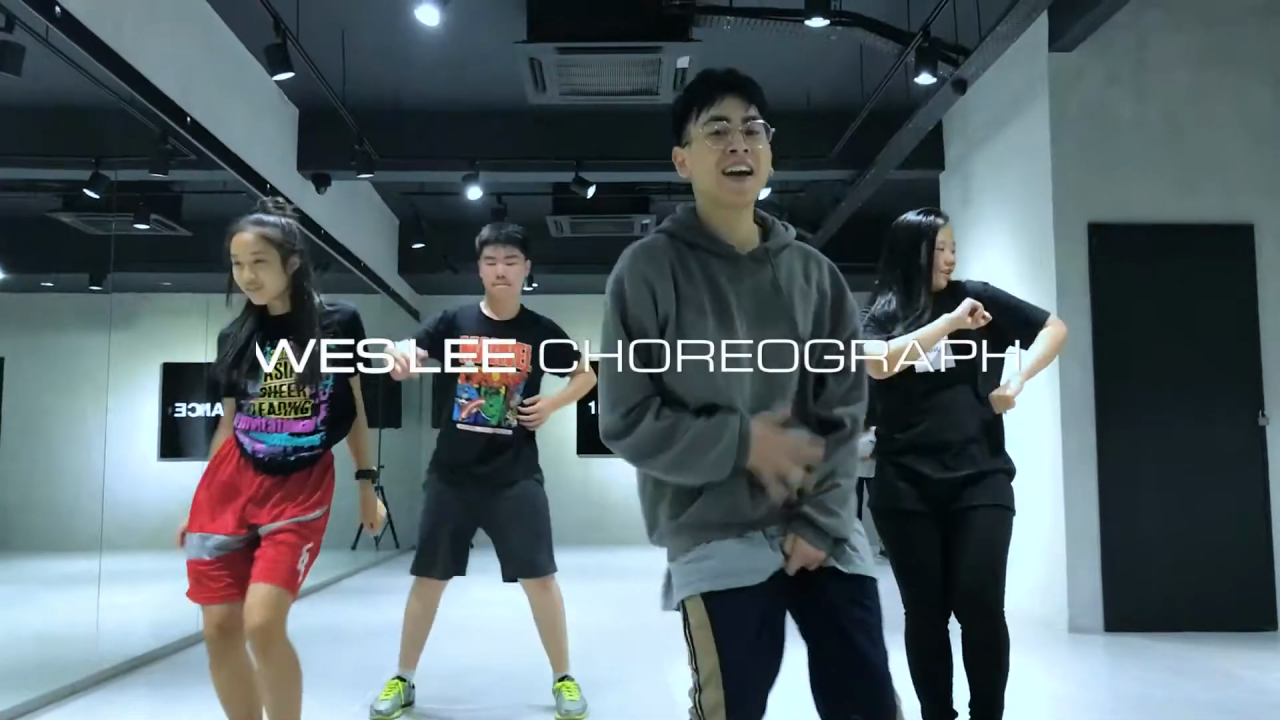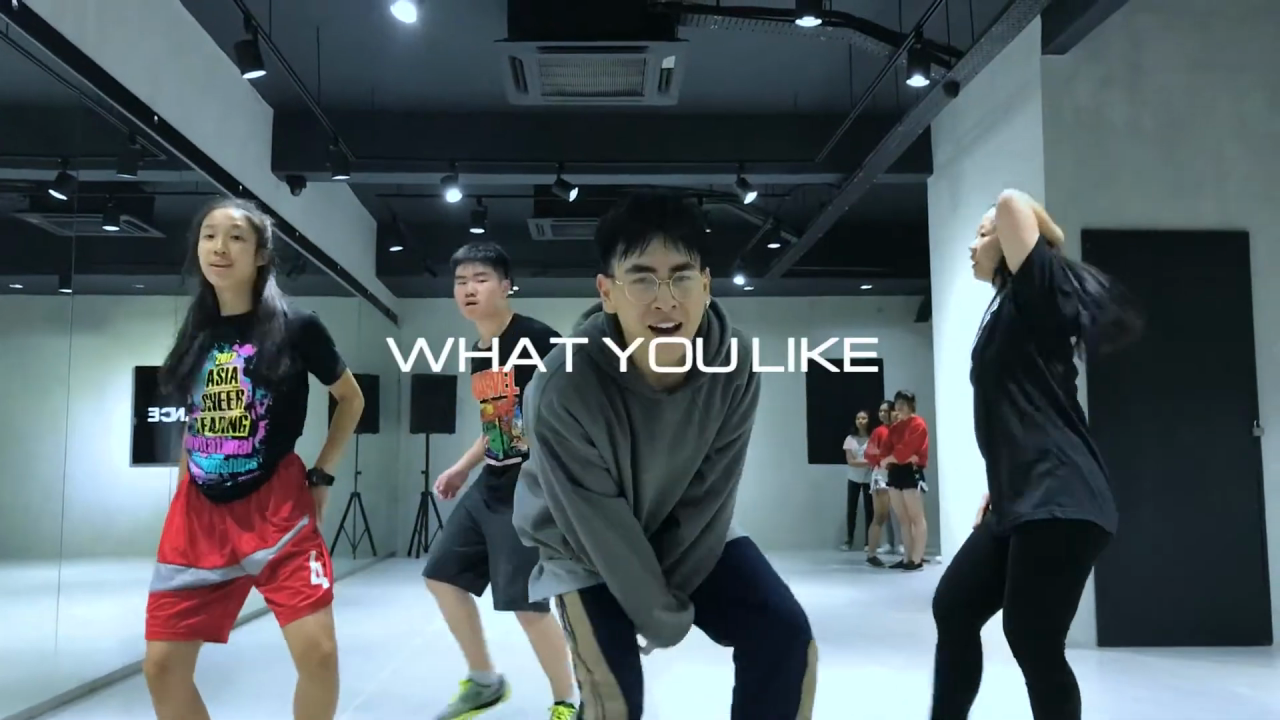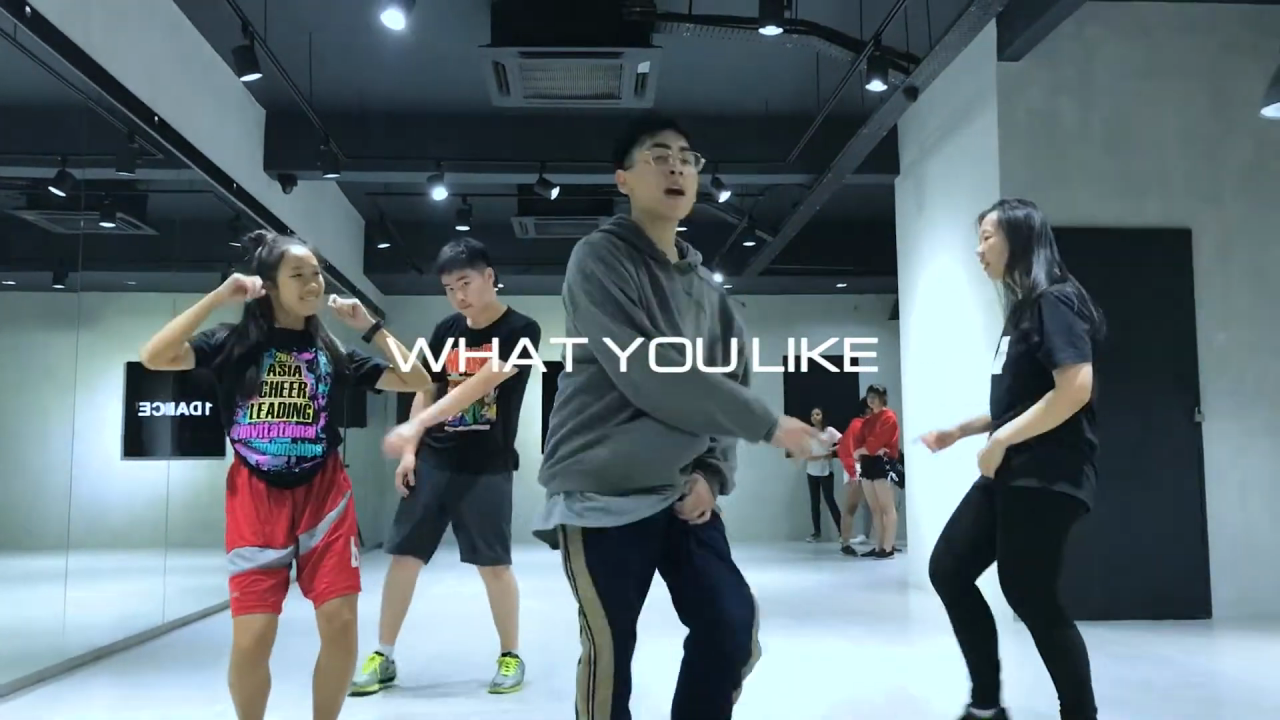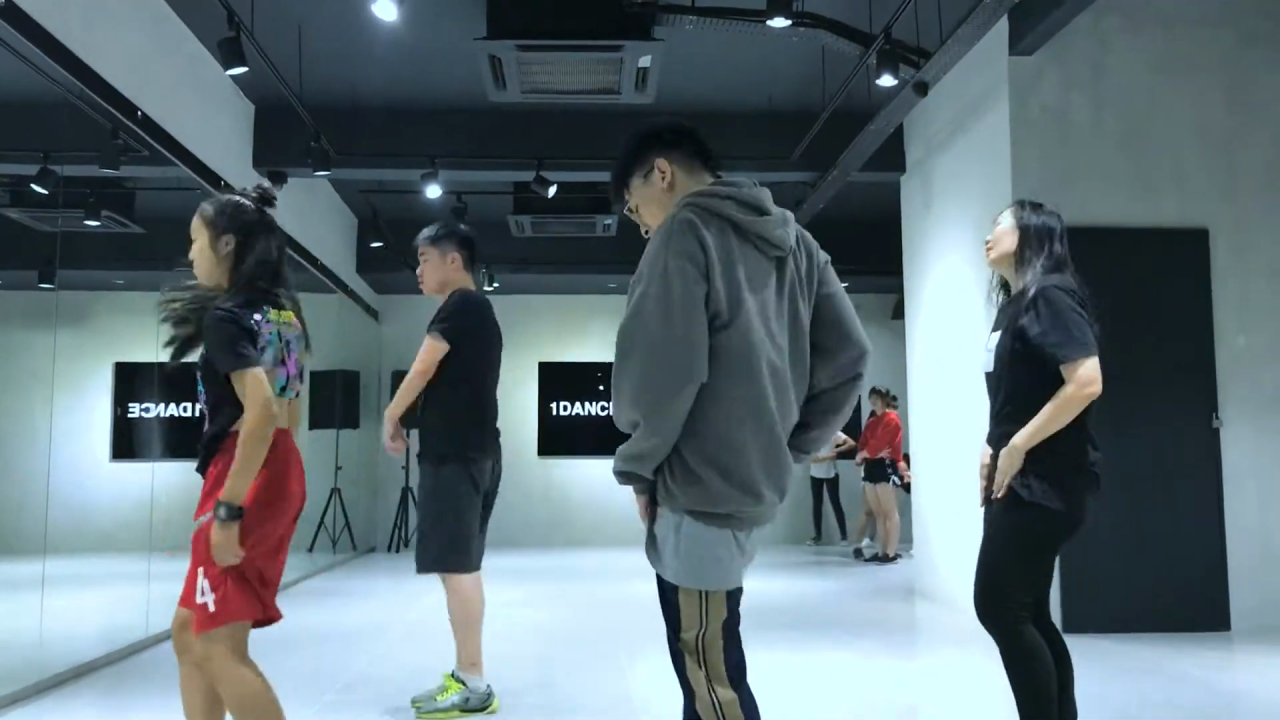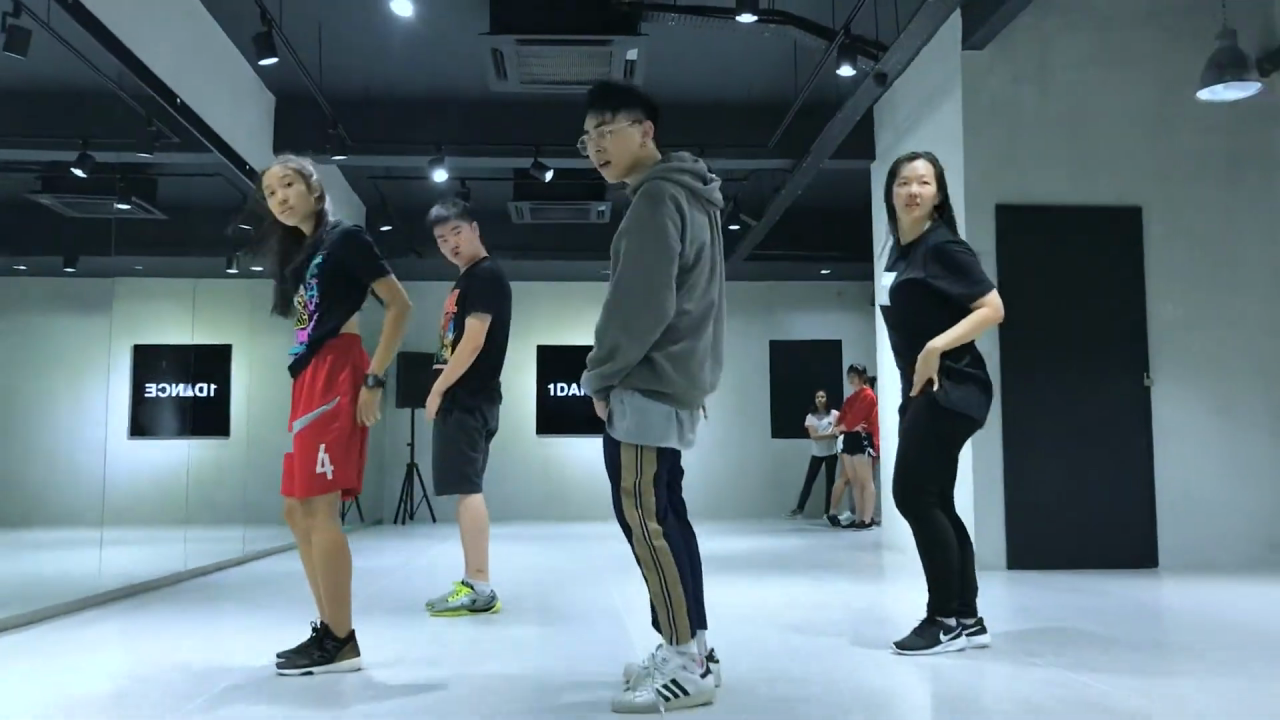
dt=1s
person 1, frame 1
left shoulder: (812, 271)
right shoulder: (649, 269)
left elbow: (841, 407)
right elbow: (626, 420)
left wrist: (820, 518)
right wrist: (737, 444)
left hip: (818, 529)
right hip: (716, 527)
person 1, frame 2
left shoulder: (734, 369)
right shoulder: (564, 388)
left elbow: (706, 502)
right elbow: (600, 525)
left wrist: (670, 599)
right wrist: (664, 619)
left hip: (689, 538)
right hip: (585, 552)
left knee: (785, 638)
person 1, frame 3
left shoulder: (702, 282)
right shoulder: (598, 257)
left elbow: (734, 378)
right elbow: (643, 369)
left wrist: (711, 471)
right wrist: (764, 423)
left hip: (679, 492)
right hip: (597, 491)
left knee: (732, 627)
right knee: (609, 650)
person 1, frame 4
left shoulder: (685, 233)
right shoulder: (793, 242)
left elbow: (659, 372)
right elbow: (847, 360)
left wrist: (638, 465)
right wrist: (787, 447)
left hip: (700, 491)
right hip: (754, 480)
left knee: (708, 669)
right knee: (703, 656)
person 1, frame 5
left shoulder: (656, 198)
right shoulder: (689, 197)
left elbow: (640, 306)
left wrist: (600, 376)
left hip: (645, 387)
right hip: (672, 383)
left knee: (644, 518)
right knee: (664, 516)
left ankle: (685, 662)
right ankle: (690, 646)
person 2, frame 1
left shoulder: (339, 322)
right shoulder: (236, 337)
left elbow: (356, 406)
right elbow: (230, 422)
left wrist: (366, 481)
right wrist: (193, 506)
left hip: (302, 489)
right hip: (234, 485)
left knee: (262, 624)
right knee: (220, 631)
person 2, frame 2
left shoulder: (297, 328)
right shoulder: (192, 337)
left elbow: (352, 401)
left wrist: (321, 475)
right wrist: (167, 531)
left hip: (276, 505)
right hip: (199, 509)
left knee: (319, 655)
right knee: (163, 666)
person 2, frame 3
left shoulder: (333, 352)
right shoulder: (234, 343)
left elbow: (416, 379)
right elbow: (154, 357)
left wrist: (369, 325)
right wrist: (218, 295)
left hip: (323, 494)
right hip: (256, 498)
left knee: (341, 630)
right knee: (252, 642)
person 2, frame 4
left shoulder: (226, 315)
right shoulder: (280, 312)
left elbow: (259, 413)
left wrist: (230, 510)
left hip: (247, 480)
right hip: (270, 474)
left knee: (219, 648)
right knee: (189, 635)
person 2, frame 5
left shoulder: (345, 237)
right shoulder: (299, 251)
left elbow: (399, 306)
left wrist: (374, 378)
left hip: (334, 375)
right hip: (311, 379)
left knee: (318, 509)
right knee: (298, 511)
left ankle: (340, 641)
right ankle: (330, 630)
person 3, frame 1
left shoulder: (978, 299)
right shoulder: (883, 315)
left elbow: (1054, 329)
right elbow: (878, 365)
left wrist: (1016, 380)
right wrist: (949, 323)
left hip: (980, 477)
right hip: (906, 486)
left knee: (980, 603)
right knee: (925, 608)
person 3, frame 2
left shoulder: (1039, 287)
right shoulder: (1017, 309)
left elbow: (1013, 203)
left wrist: (1048, 235)
right wrist: (997, 487)
left hip: (1057, 499)
right hip: (1021, 498)
left knee: (1030, 639)
right knee: (953, 609)
person 3, frame 3
left shoulder: (1056, 300)
right shoulder: (1023, 307)
left elbow: (1075, 390)
left wrist: (1001, 441)
right wrist: (959, 431)
left hip: (1049, 474)
right hip: (1012, 472)
left knee: (1030, 597)
right knee: (948, 569)
person 3, frame 4
left shoulder: (1050, 294)
right shoulder: (1012, 303)
left elbow: (1086, 384)
left wrist: (1017, 448)
right wrist: (992, 450)
left hip: (1045, 479)
right hip: (1016, 478)
left knee: (999, 605)
right knee: (1026, 612)
person 3, frame 5
left shoulder: (943, 246)
right shoulder: (899, 248)
left elbow: (992, 309)
left wrist: (936, 347)
right wrist: (916, 364)
left hip: (950, 390)
right hip: (923, 391)
left knee: (914, 496)
right knee: (934, 505)
left ankle: (946, 618)
right ankle: (965, 616)
person 4, frame 1
left shoulder: (541, 331)
right shoulder: (454, 322)
left elbow: (587, 377)
right elbow: (410, 362)
left wrist: (552, 404)
right wrist: (400, 357)
left hip: (516, 474)
right hip: (453, 473)
left knee: (539, 576)
right knee: (429, 577)
left ankle: (564, 677)
right ankle: (403, 679)
person 4, frame 2
left shoulder: (535, 338)
right shoulder: (479, 354)
right wrist: (462, 466)
right hip: (488, 491)
left knee: (528, 606)
right knee: (441, 576)
right ankle: (483, 679)
person 4, frame 3
left shoulder: (521, 331)
right shoulder: (446, 331)
left elbow: (479, 384)
right elbow: (427, 393)
left wrist: (414, 424)
right wrist: (411, 450)
left hip: (489, 466)
right hip: (435, 461)
left knee: (494, 564)
right knee: (404, 555)
left ankle: (511, 656)
right ankle: (382, 657)
person 4, frame 4
left shoulder: (462, 305)
right shoulder: (473, 311)
left elbow: (422, 370)
left wrist: (391, 417)
left hip: (453, 454)
right hip: (475, 453)
left knee: (455, 568)
right knee: (459, 566)
right ankle: (467, 675)
person 4, frame 5
left shoulder: (486, 275)
right shoulder: (470, 278)
left elbow: (473, 343)
left wrist: (437, 390)
right wrist: (444, 390)
left hip: (466, 399)
right hip: (468, 398)
left knee: (466, 490)
right knee: (466, 491)
left ankle: (480, 588)
right ankle: (472, 583)
